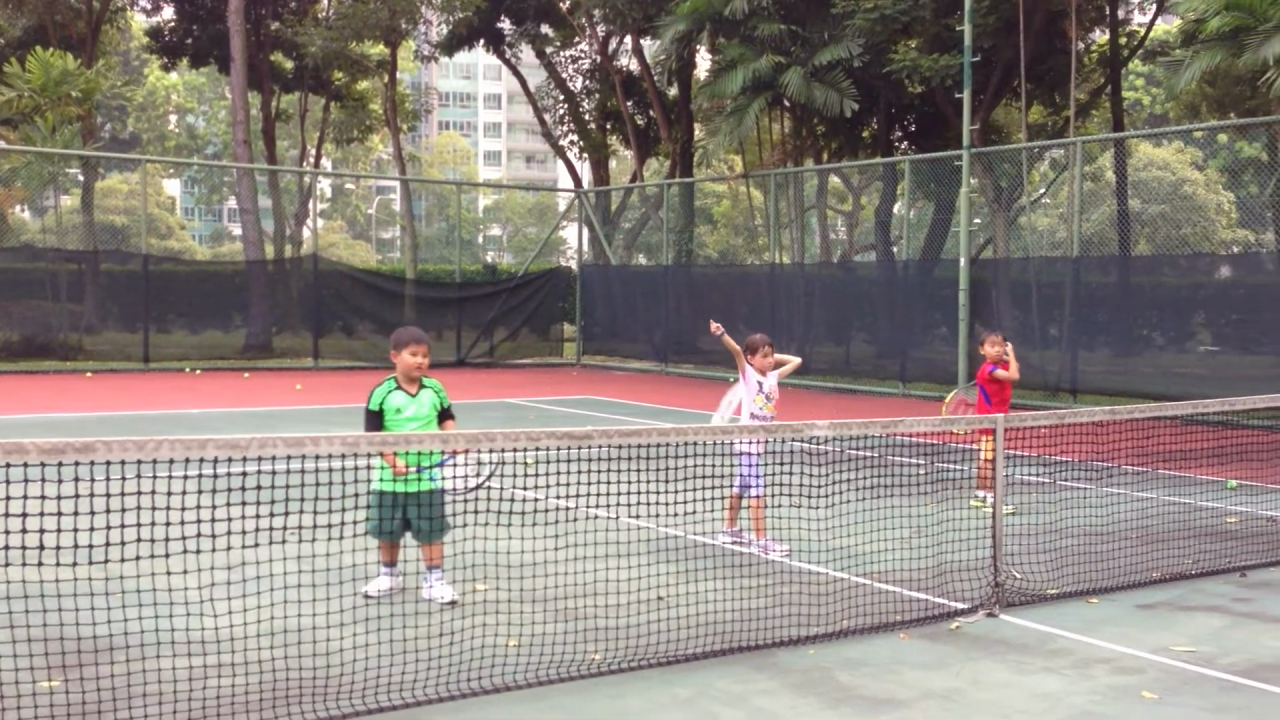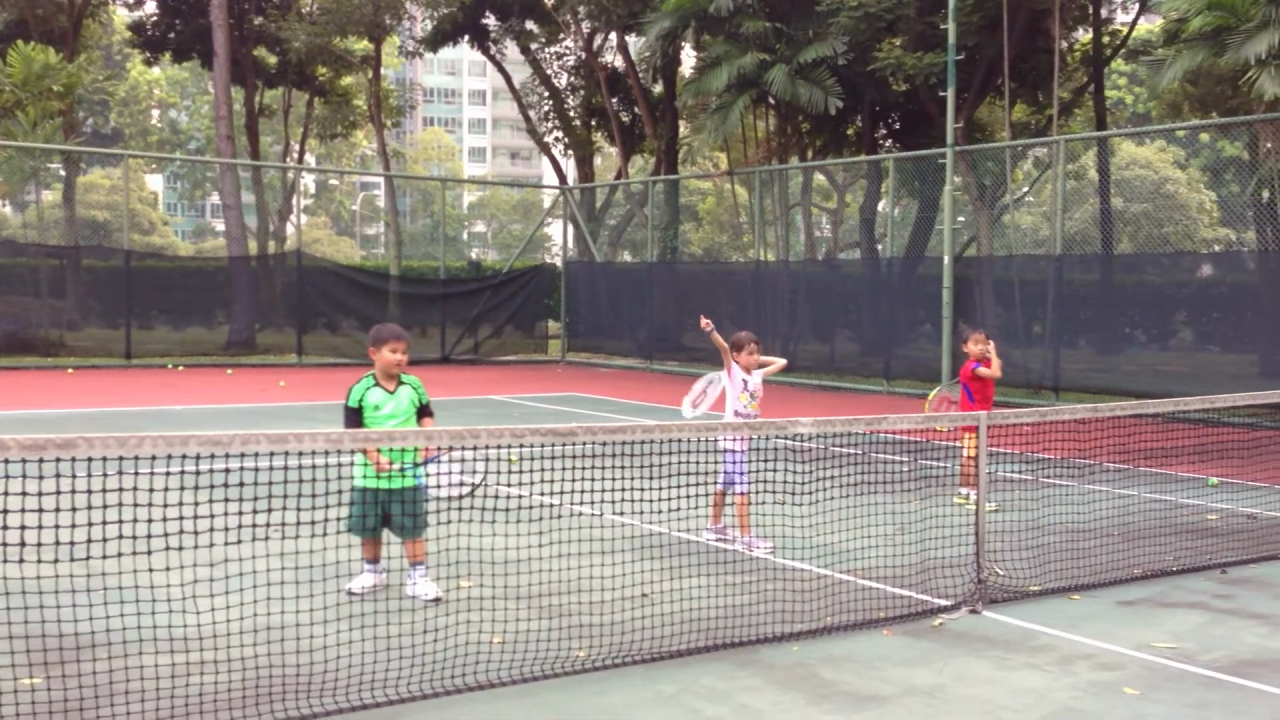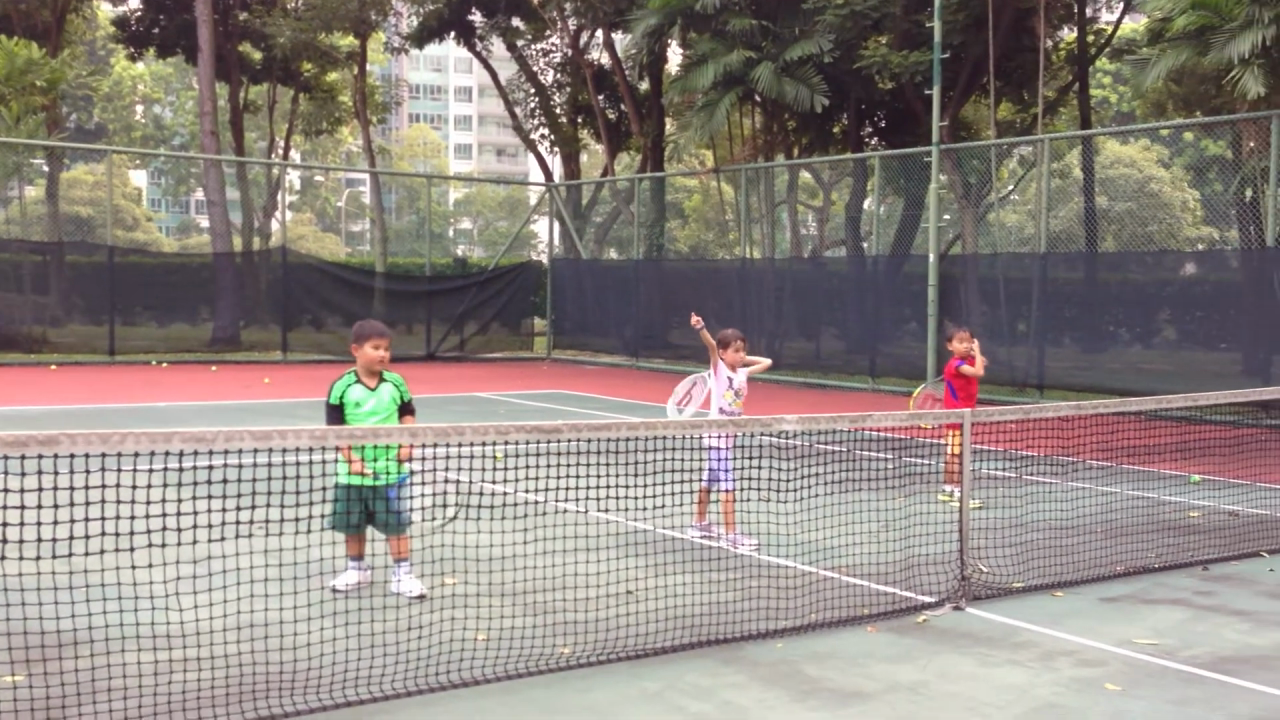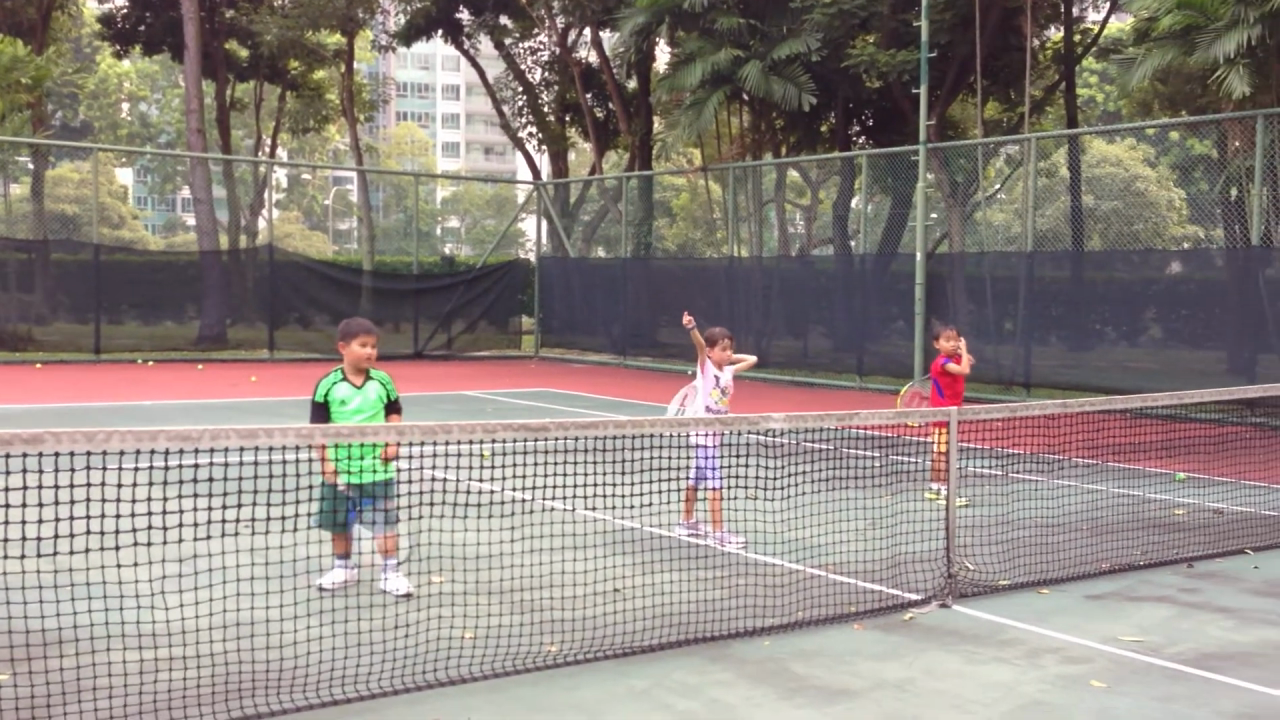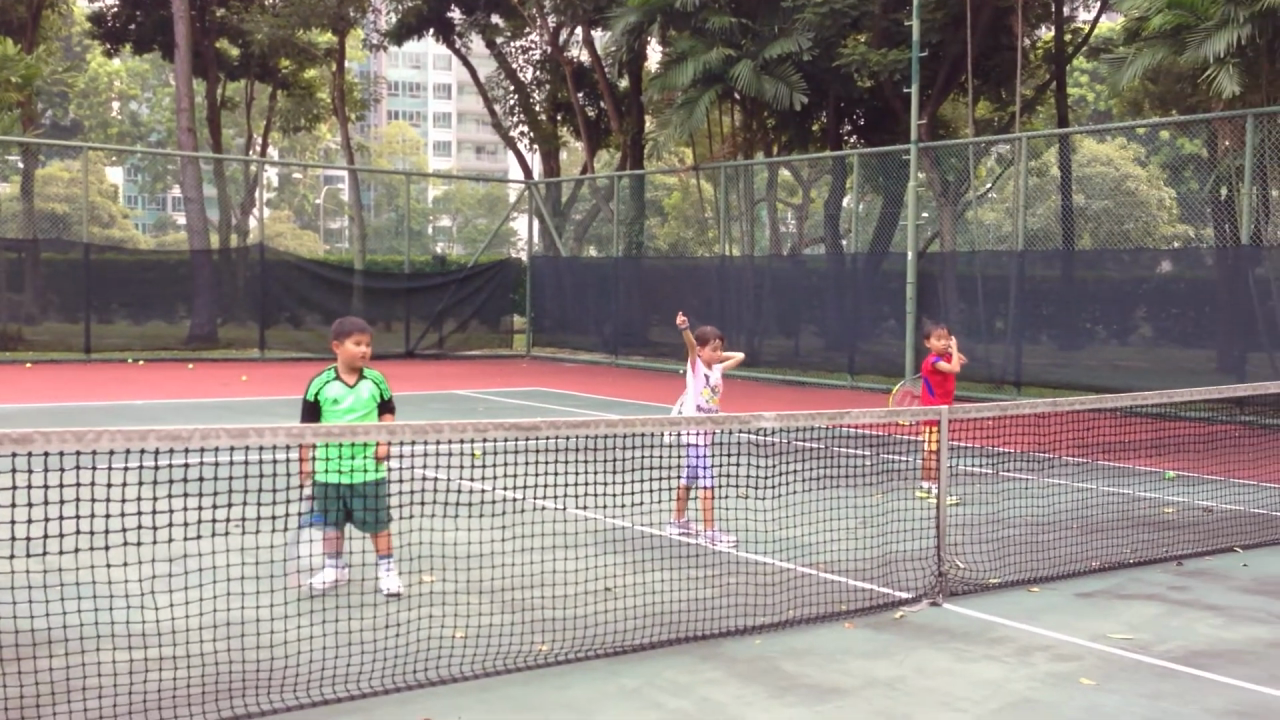
dt=0.1s
person 1, frame 1
left shoulder: (435, 389)
right shoulder: (381, 393)
left elbow: (447, 419)
right elbow: (374, 433)
right wrist: (392, 460)
left hip: (427, 475)
right hip: (390, 476)
left knee: (431, 530)
right knee: (387, 531)
left ankle: (434, 580)
right ankle: (390, 575)
person 1, frame 2
left shoulder: (413, 386)
right shoulder: (360, 390)
left elbow: (426, 416)
right elbow: (354, 431)
right wrist: (375, 458)
left hip: (407, 472)
right hip: (371, 473)
left knee: (412, 526)
right knee: (368, 527)
left ankle: (418, 576)
right ankle: (373, 572)
person 1, frame 3
left shoulder: (396, 383)
right shoulder: (341, 387)
left elbow: (407, 415)
right elbow: (335, 429)
left wrist: (406, 443)
right wrist: (351, 460)
left hip: (389, 469)
right hip: (355, 470)
left knee: (396, 522)
right knee: (352, 524)
left ankle: (403, 574)
right ankle: (357, 569)
person 1, frame 4
left shoulder: (382, 381)
right shoulder: (327, 385)
left elbow: (394, 414)
right elbow: (318, 427)
left wrist: (392, 442)
right wrist: (325, 462)
left hip: (376, 467)
right hip: (340, 468)
left knee: (384, 521)
right knee: (339, 522)
left ankle: (391, 572)
right ankle: (343, 568)
person 1, frame 5
left shoulder: (375, 381)
right shoulder: (320, 384)
left elbow: (387, 414)
right elbow: (307, 425)
left wrist: (384, 441)
right wrist: (304, 460)
left hip: (368, 466)
right hip: (330, 467)
left knee: (377, 520)
right knee: (331, 521)
left ankle: (387, 570)
right ankle: (335, 568)
person 2, frame 1
left shoulder: (772, 377)
right shoulder: (748, 374)
left elbow: (796, 361)
right elbow: (737, 352)
left wrist: (774, 357)
right wrist: (721, 334)
left hip: (759, 439)
right hip: (748, 439)
left knee: (740, 486)
right knee: (757, 489)
left ankle: (729, 530)
right ankle: (761, 540)
person 2, frame 2
left shoulder: (757, 375)
right shoulder: (733, 372)
left elbow: (782, 362)
right elbow: (724, 349)
left wrist: (758, 358)
right wrist: (710, 330)
left hip: (743, 436)
right hip: (733, 436)
left knee: (724, 483)
right knee: (741, 486)
left ankle: (714, 527)
right ankle: (745, 537)
person 2, frame 3
left shoulder: (742, 373)
right shoulder: (718, 370)
left elbow: (767, 362)
right elbow: (712, 347)
left wrist: (743, 359)
right wrist: (701, 328)
left hip: (727, 434)
right hip: (717, 434)
left knee: (709, 481)
right knee: (727, 484)
left ankle: (700, 524)
right ankle: (731, 534)
person 2, frame 4
left shoulder: (728, 371)
right shoulder: (705, 368)
left elbow: (752, 359)
right elbow: (700, 345)
left wrist: (730, 358)
right wrist: (691, 327)
left hip: (713, 432)
right hip: (704, 432)
left knee: (696, 479)
right knee: (714, 482)
left ankle: (687, 522)
right ankle: (718, 532)
person 2, frame 5
left shoulder: (716, 370)
right shoulder: (695, 366)
left elbow: (740, 356)
right elbow: (691, 346)
left wrist: (717, 354)
right wrist: (684, 328)
left hip: (704, 431)
right hip: (695, 432)
left knee: (689, 479)
right knee: (707, 481)
left ankle: (679, 521)
right ankle: (710, 532)
person 3, frame 1
left shoulder: (999, 366)
right shoulder: (990, 369)
left elbow: (1014, 368)
right elbow: (1015, 376)
left wrist: (1006, 357)
right wrist: (1011, 354)
left knee: (986, 459)
right knee: (989, 460)
left ankle: (980, 495)
right ankle: (990, 499)
person 3, frame 2
left shoulder: (982, 364)
right shoulder: (972, 366)
left elbow: (997, 365)
right elbow: (996, 374)
left wrist: (989, 355)
right wrist: (993, 352)
left knee: (968, 457)
right knee: (972, 457)
left ankle: (963, 492)
right ankle: (973, 496)
person 3, frame 3
left shoulder: (966, 361)
right shoulder: (956, 364)
left elbow: (983, 362)
right elbow: (979, 372)
left wrist: (974, 353)
right wrist: (977, 351)
left knee: (952, 454)
right knee: (956, 454)
left ankle: (948, 489)
right ankle: (957, 493)
person 3, frame 4
left shoulder: (953, 360)
right shoulder: (943, 362)
left elbow: (970, 361)
right elbow: (965, 370)
left wrist: (961, 351)
right wrist: (963, 350)
left knee: (939, 452)
right knee: (943, 453)
left ankle: (935, 487)
right ankle: (944, 491)
person 3, frame 5
left shoulder: (945, 358)
right shoulder: (933, 360)
left elbow: (962, 360)
right elbow: (955, 369)
left wrist: (952, 350)
right wrist: (954, 348)
left knee: (930, 451)
right knee: (934, 451)
left ankle: (925, 486)
right ankle: (935, 490)
